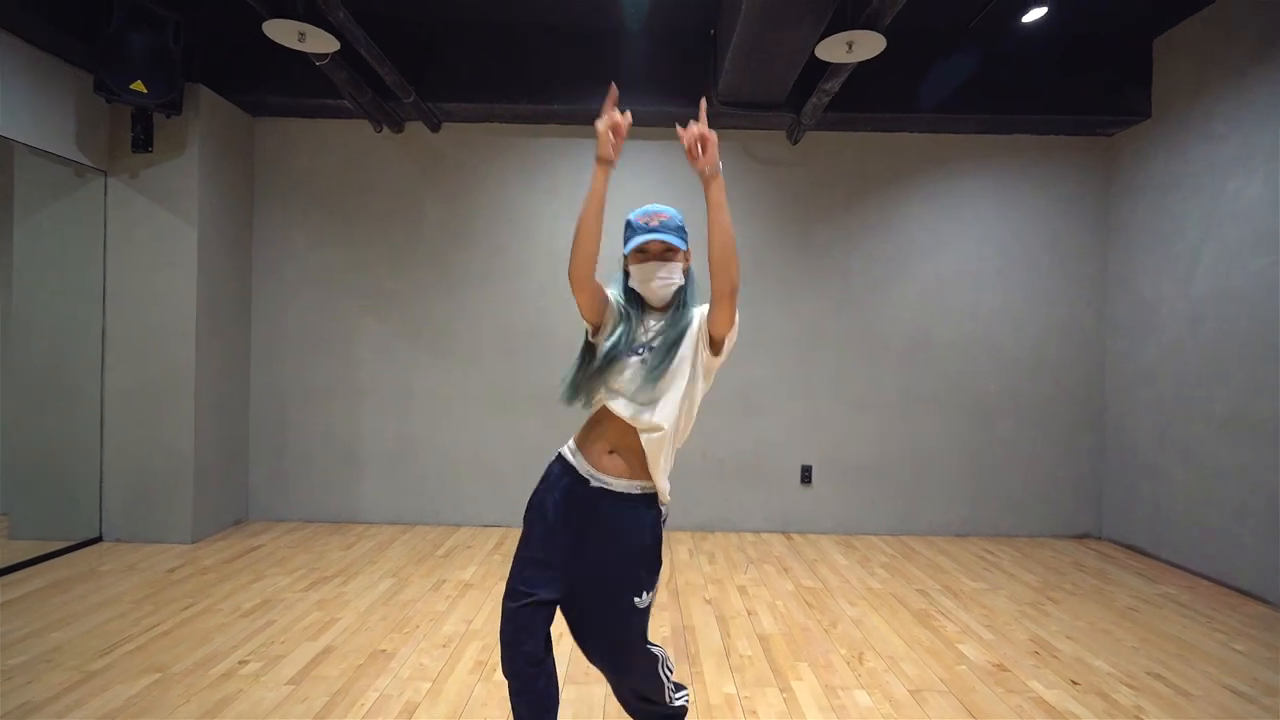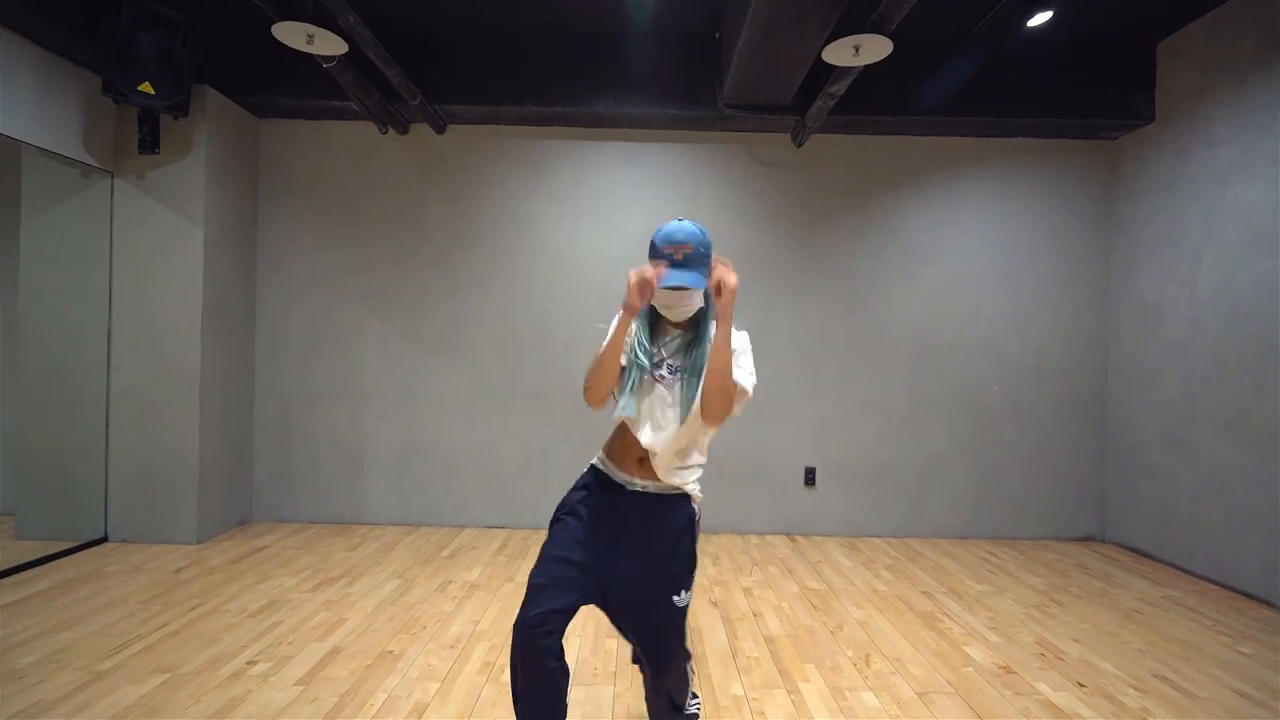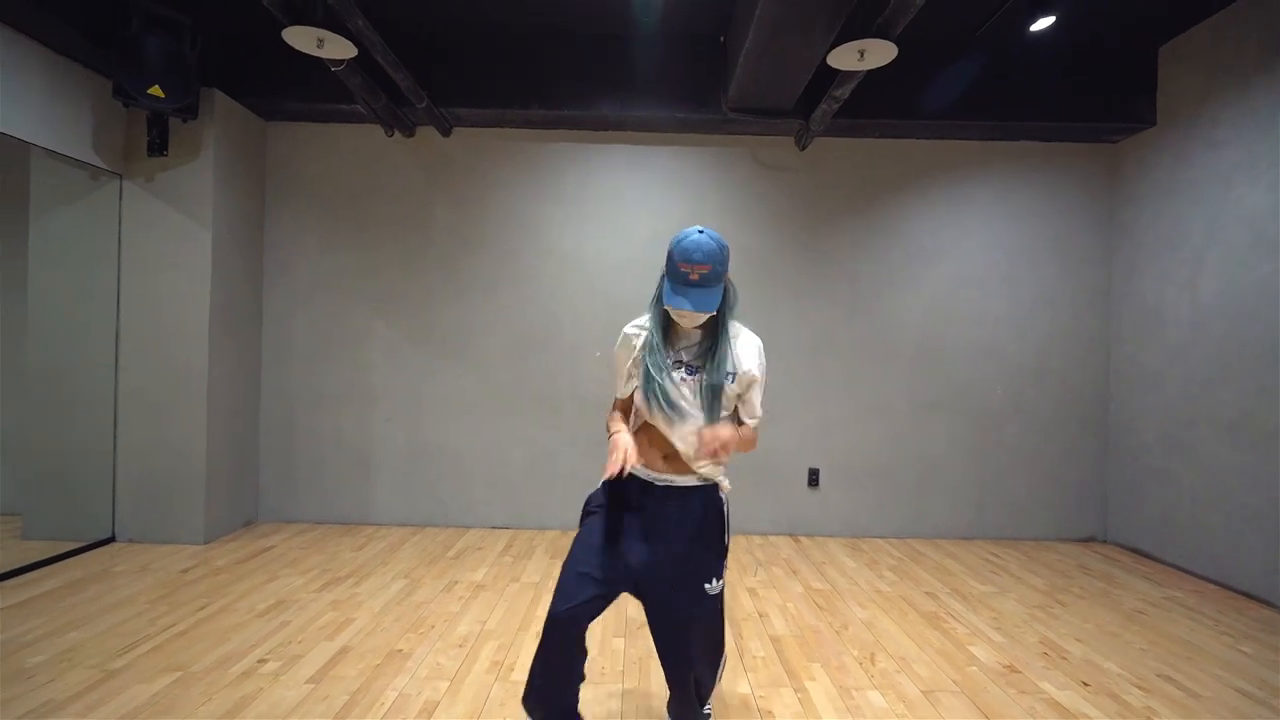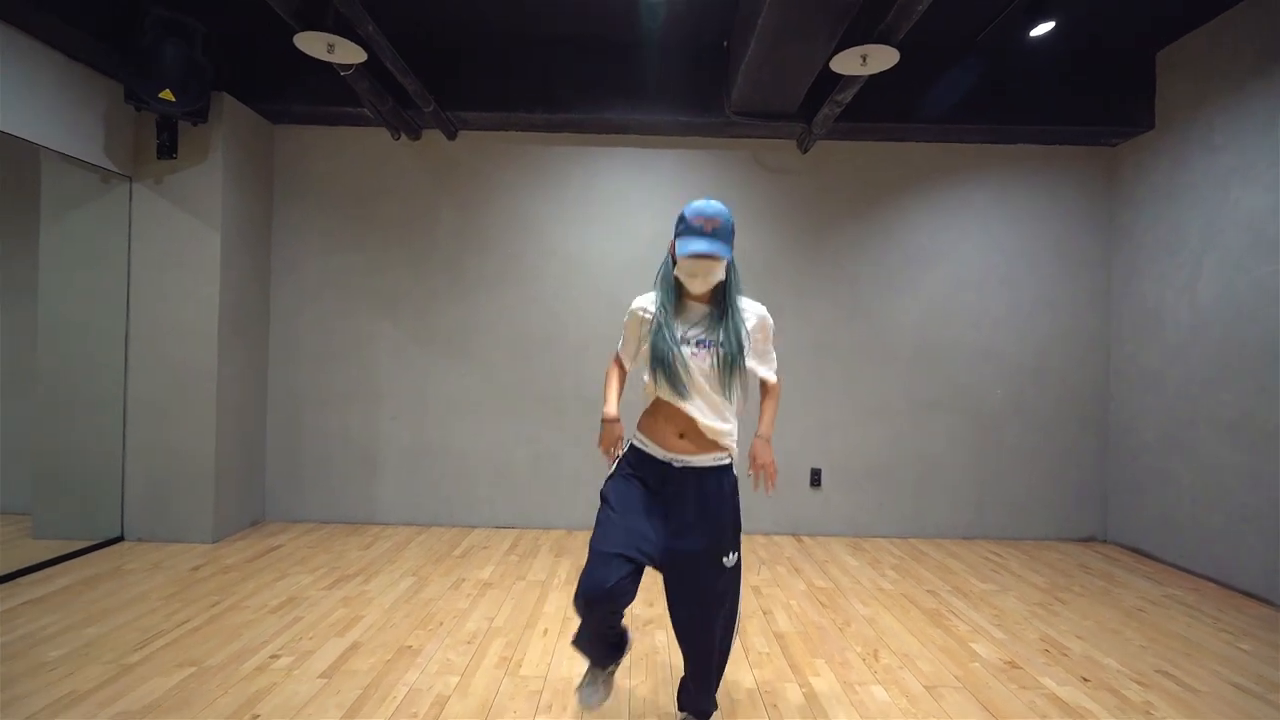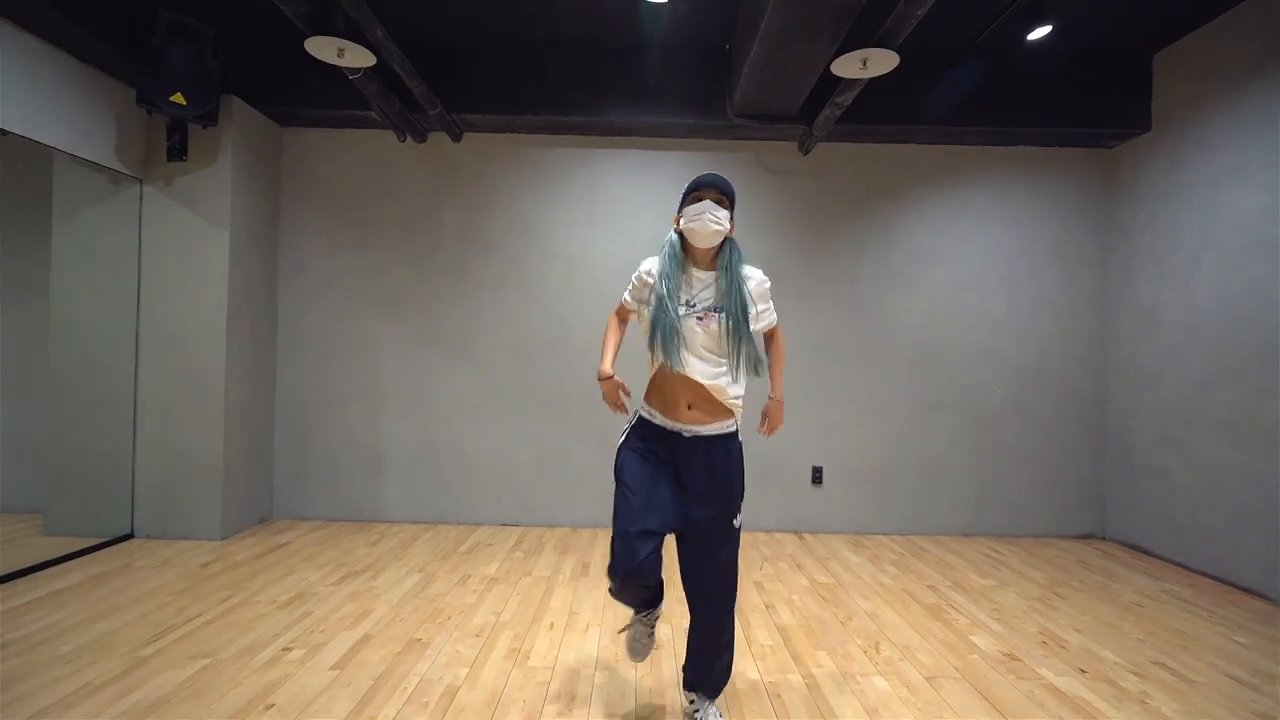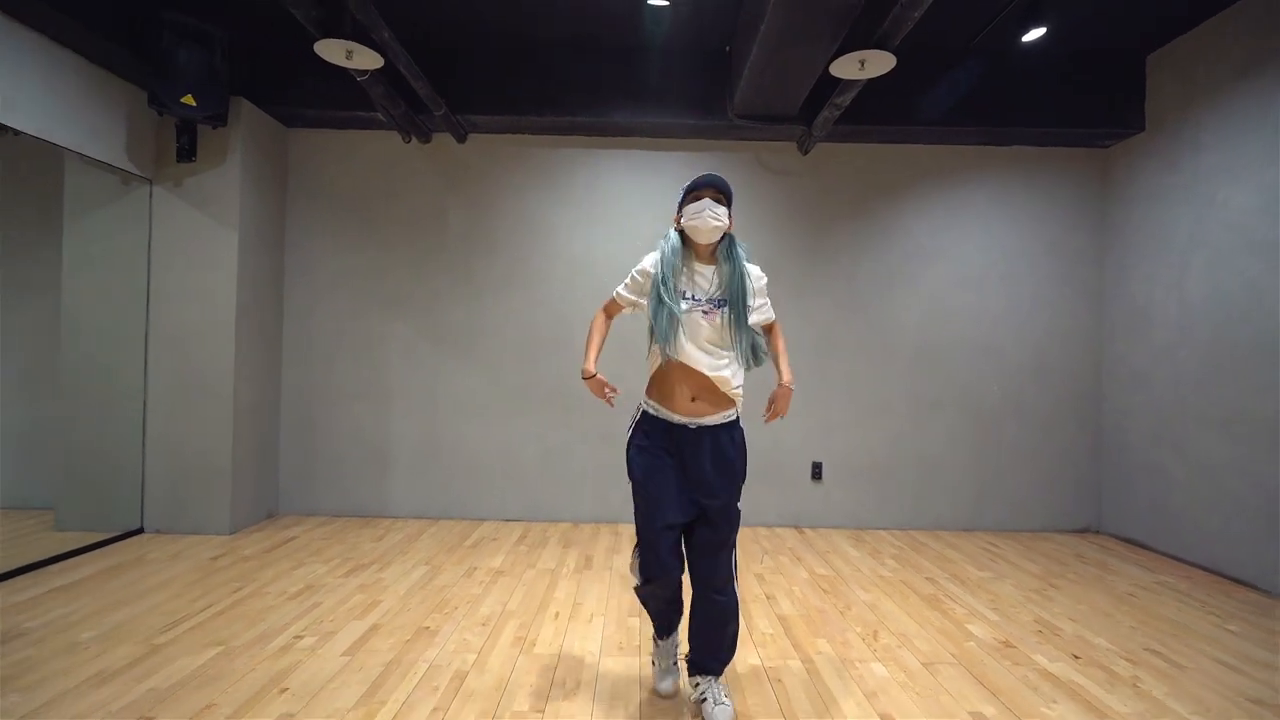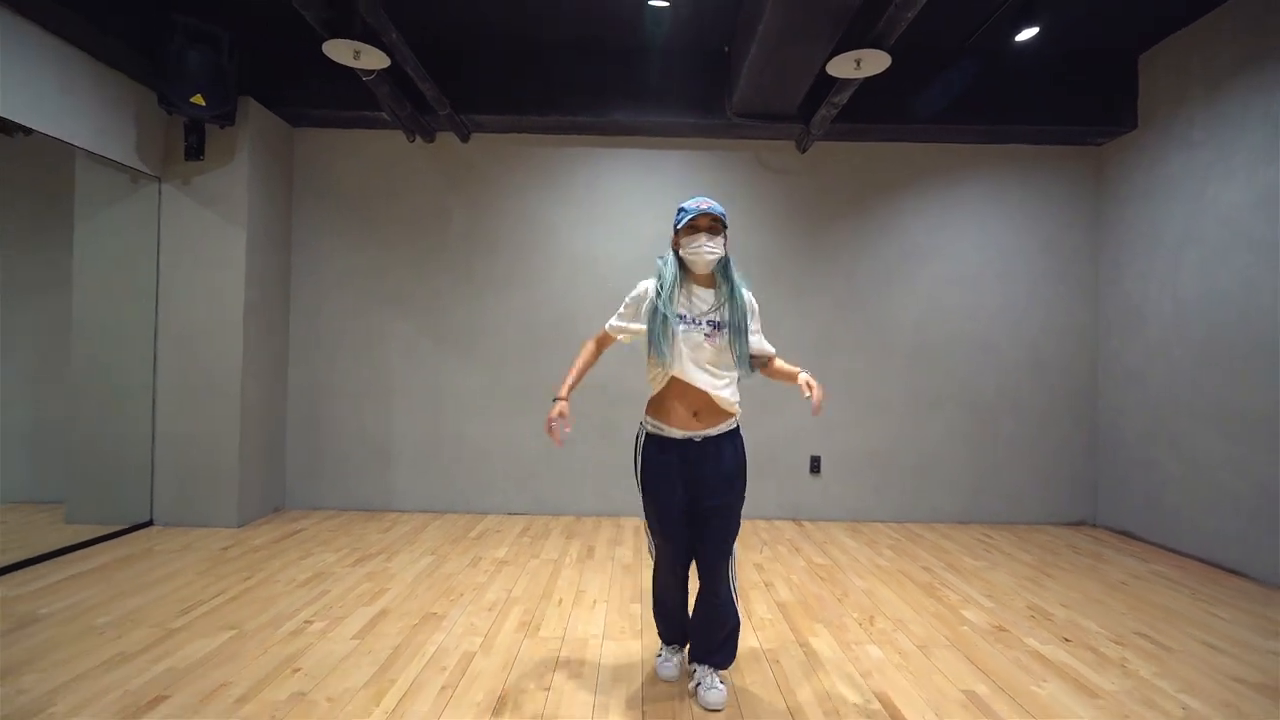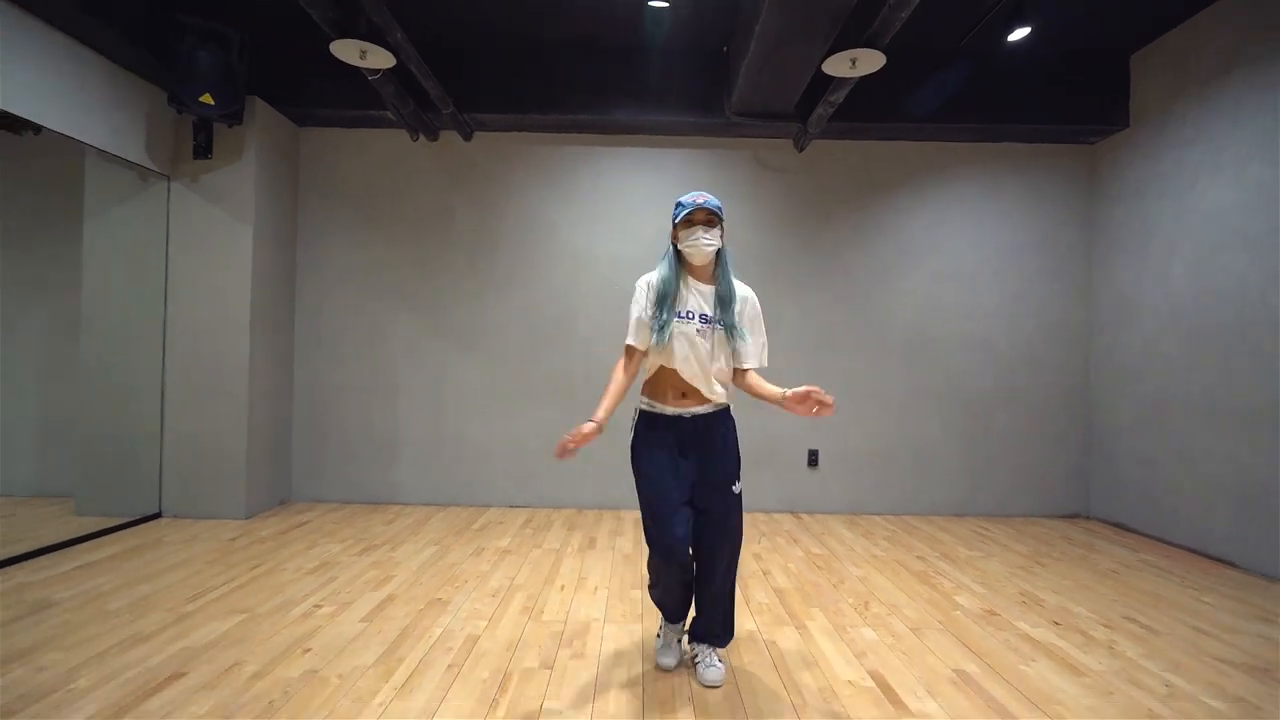
dt=0.1s
person 1, frame 1
left shoulder: (706, 331)
right shoulder: (612, 319)
left elbow: (726, 303)
right elbow: (579, 277)
left hip: (633, 511)
right hip: (566, 491)
left knee: (617, 649)
right knee: (521, 627)
person 1, frame 2
left shoulder: (730, 342)
right shoulder: (632, 330)
left elbow: (716, 411)
right elbow: (593, 394)
left wrist: (723, 319)
right wrist: (628, 314)
left hip: (667, 514)
right hip: (602, 491)
left knee: (662, 650)
right knee: (535, 625)
person 1, frame 3
left shoulder: (743, 347)
right shoulder: (639, 335)
left elbow: (748, 434)
right elbow: (619, 411)
left wrist: (728, 438)
right wrist: (621, 442)
left hip: (693, 507)
right hip: (626, 494)
left knee: (692, 640)
right knee: (568, 614)
person 1, frame 4
left shoulder: (751, 318)
right shoulder: (647, 311)
left elbow: (770, 386)
right elbow: (621, 363)
left wrist: (763, 439)
right wrist: (610, 409)
left hip: (711, 486)
right hip: (642, 474)
left knee: (708, 616)
right knee: (599, 591)
right ankle: (604, 654)
person 1, frame 5
left shoulder: (750, 283)
right shoulder: (655, 274)
left elbow: (773, 333)
right elbow: (620, 314)
left wrist: (777, 393)
right wrist: (606, 367)
left hip: (718, 449)
right hip: (652, 441)
left knee: (713, 579)
right knee: (629, 563)
right ankle: (646, 609)
person 1, frame 6
left shoulder: (748, 279)
right shoulder: (655, 271)
left elbow: (770, 327)
right elbow: (607, 310)
left wrist: (786, 376)
right wrist: (590, 365)
left hip: (721, 440)
right hip: (657, 434)
left knee: (715, 562)
right knee: (659, 558)
left ankle: (708, 674)
right ankle: (665, 634)
person 1, frame 7
left shoulder: (741, 301)
right shoulder: (651, 294)
left elbow: (760, 358)
right elbow: (602, 340)
left wrist: (798, 374)
right wrist: (564, 393)
left hip: (721, 448)
right hip: (663, 447)
left knee: (716, 560)
right knee: (671, 558)
left ankle: (707, 661)
right ankle: (672, 641)
person 1, frame 8
left shoulder: (741, 298)
right shoulder: (654, 288)
left elbow: (745, 376)
right elbow: (630, 361)
left wrist: (787, 397)
right wrist: (598, 419)
left hip: (714, 429)
right hip: (657, 428)
left knee: (720, 543)
right knee: (669, 544)
left ankle: (707, 640)
right ankle: (671, 623)
